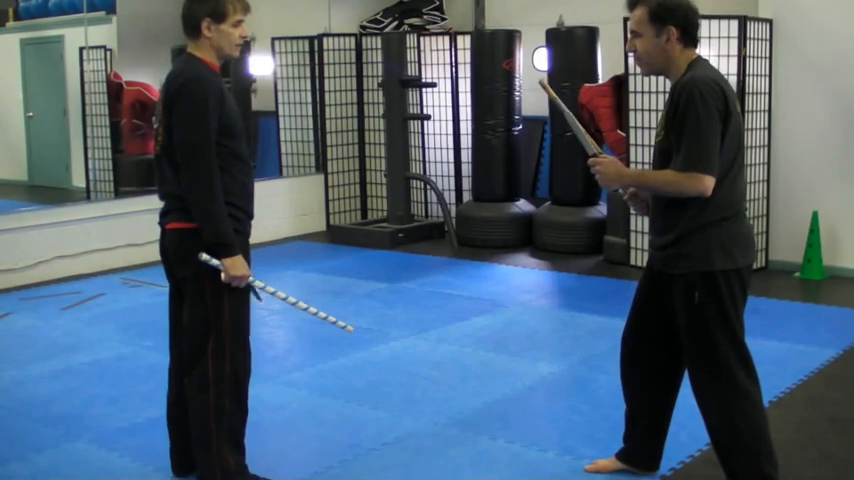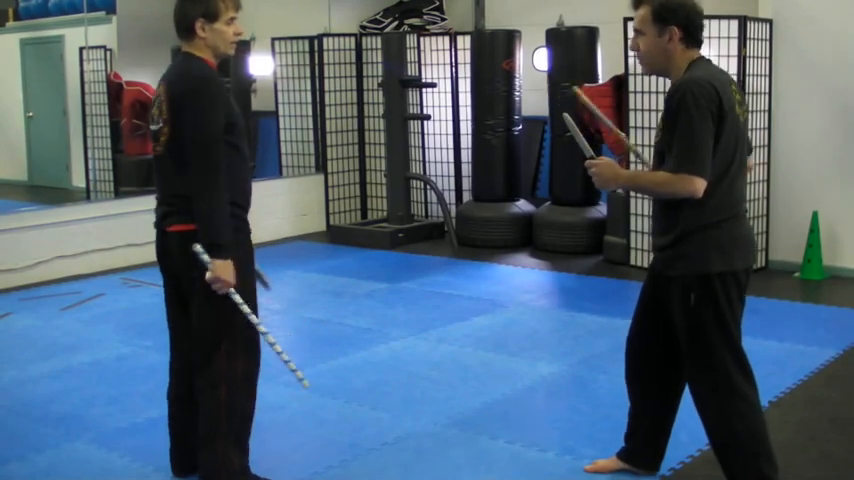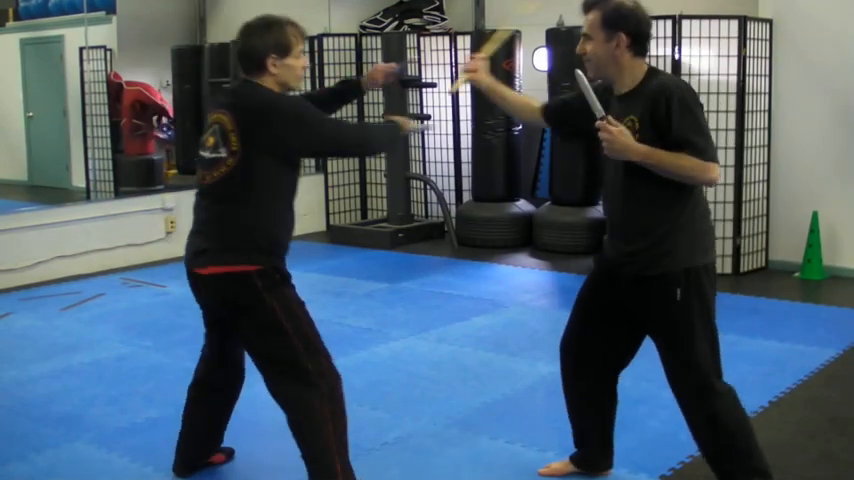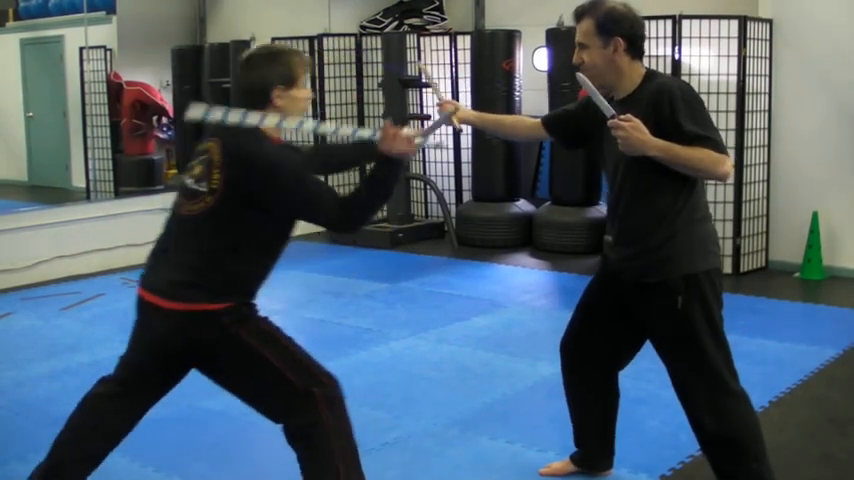
dt=0.7s
person 1, frame 1
left shoulder: (698, 88)
right shoulder: (690, 85)
left elbow: (700, 180)
left wrist: (626, 176)
right wrist: (651, 195)
left hip: (709, 257)
right hip: (677, 251)
left knee: (721, 374)
right knee: (644, 351)
person 1, frame 2
left shoulder: (692, 89)
right shoulder: (710, 81)
left elbow: (689, 183)
right elbow: (737, 161)
left wrist: (620, 178)
right wrist: (643, 179)
left hip: (707, 259)
right hip: (685, 253)
left knee: (718, 376)
right knee: (648, 353)
person 1, frame 3
left shoulder: (669, 94)
right shoulder: (603, 95)
left elbow: (709, 171)
right elbow: (538, 114)
left wrist: (635, 150)
right wrist: (486, 83)
left hip: (676, 263)
right hip: (622, 257)
left knee: (697, 380)
right knee: (582, 356)
person 1, frame 4
left shoulder: (669, 94)
right shoulder: (598, 107)
left elbow: (720, 166)
right elbow: (536, 129)
left wrist: (650, 144)
right wrist: (468, 116)
left hip: (681, 269)
right hip: (624, 264)
left knee: (709, 387)
right knee: (582, 354)
person 2, frame 1
left shoulder: (191, 78)
right shoulder: (197, 83)
right elbow: (200, 176)
left wrist: (231, 238)
right wrist: (228, 250)
left hip: (191, 237)
right hip: (204, 241)
left knee: (192, 351)
right knee: (221, 357)
person 2, frame 2
left shoulder: (179, 78)
right shoulder: (201, 82)
right elbow: (205, 172)
right wrist: (220, 250)
left hip: (179, 235)
right hip: (207, 239)
left knee: (193, 349)
right knee: (231, 353)
person 2, frame 3
left shoulder: (233, 101)
right shoulder: (271, 110)
left elbow: (298, 112)
right elbow: (342, 139)
left wrist: (360, 84)
right wrist: (393, 128)
left hip: (205, 263)
right hip: (247, 271)
left knee: (224, 355)
right knee: (314, 384)
person 2, frame 4
left shoulder: (234, 136)
right shoulder: (261, 157)
left elbow: (310, 159)
right elbow: (343, 217)
left wrist: (380, 146)
right wrist: (391, 160)
left hip: (159, 299)
right hip: (210, 311)
left knee: (127, 388)
right knee: (314, 398)
